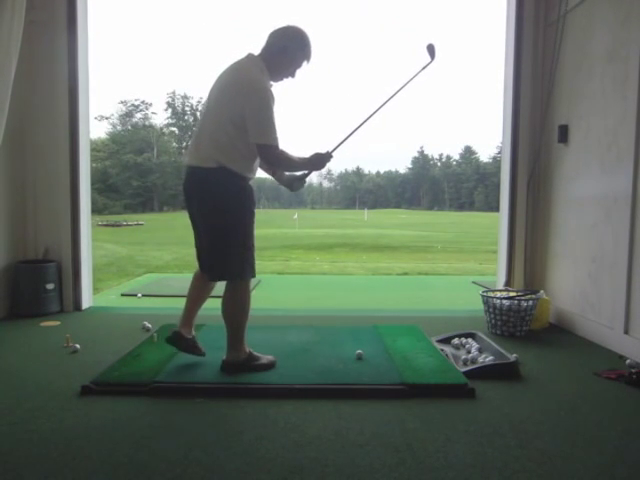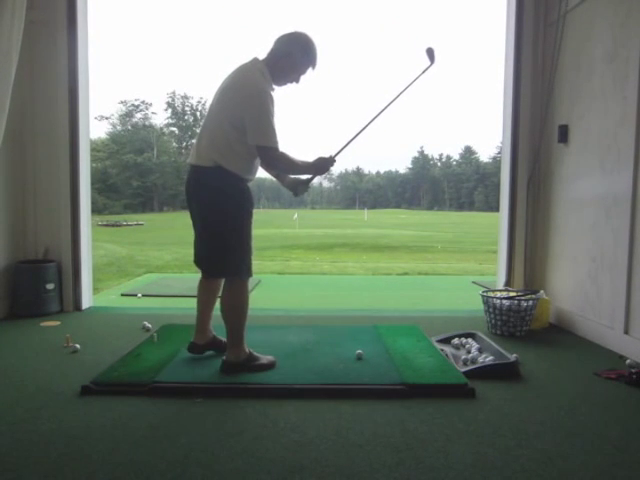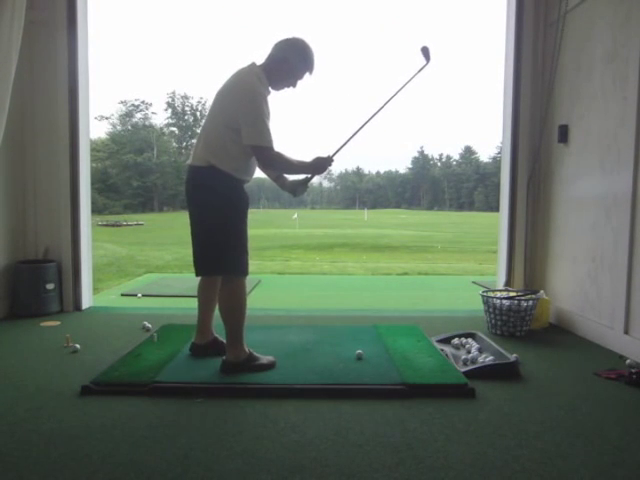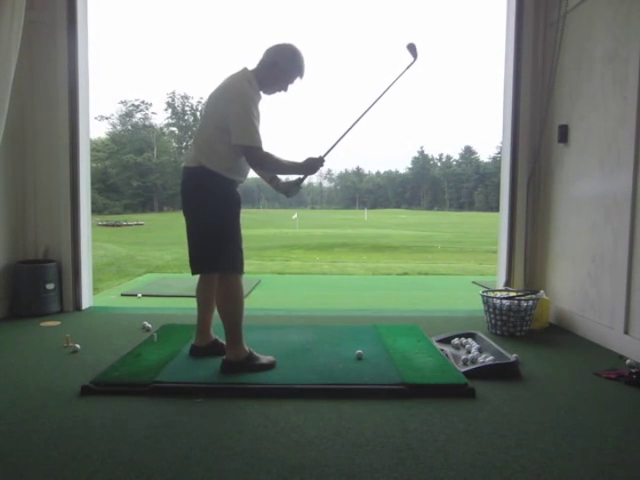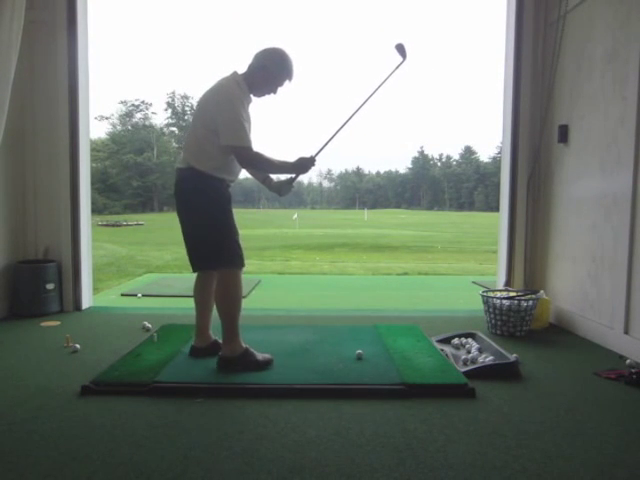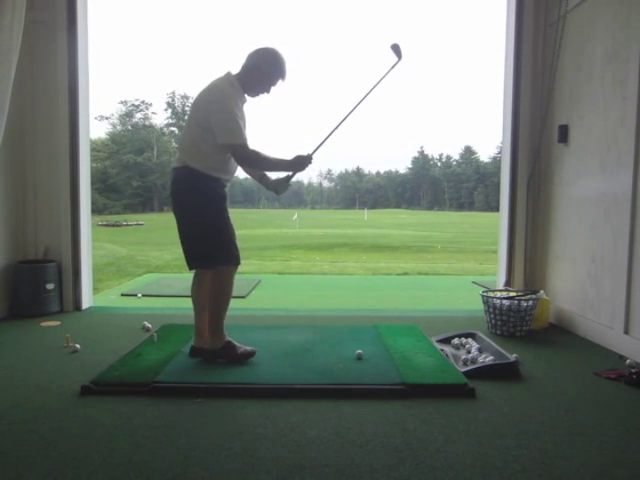
dt=0.2s
person 1, frame 1
left shoulder: (238, 72)
right shoulder: (257, 87)
right elbow: (270, 154)
left wrist: (283, 177)
right wrist: (309, 163)
left hip: (199, 178)
right hip: (224, 184)
left knee: (212, 262)
right knee: (238, 274)
left ankle: (185, 328)
right ankle: (236, 354)
person 1, frame 2
left shoulder: (247, 76)
right shoulder: (257, 89)
left elbow: (256, 150)
right elbow: (270, 156)
left wrist: (288, 181)
right wrist: (312, 168)
left hip: (205, 179)
right hip: (222, 184)
left knee: (215, 265)
right knee: (235, 272)
left ankle: (203, 334)
right ankle: (237, 354)
person 1, frame 3
left shoulder: (247, 81)
right shoulder: (252, 91)
left elbow: (256, 153)
right elbow: (265, 156)
left wrist: (285, 183)
right wrist: (310, 168)
left hip: (207, 181)
right hip: (218, 185)
left knee: (214, 267)
right knee: (232, 271)
left ankle: (204, 337)
right ankle: (236, 354)
person 1, frame 4
left shoulder: (241, 87)
right shoulder: (242, 93)
left elbow: (249, 155)
right elbow: (255, 157)
left wrist: (279, 183)
right wrist: (301, 168)
left hip: (205, 184)
right hip: (211, 186)
left knee: (213, 267)
right knee: (229, 270)
left ankle: (204, 339)
right ankle: (236, 352)
person 1, frame 5
left shoulder: (233, 92)
right shoulder: (229, 96)
left elbow: (242, 155)
right elbow: (245, 156)
left wrist: (272, 183)
right wrist: (293, 167)
left hip: (202, 186)
right hip: (202, 186)
left knee: (211, 266)
right knee: (228, 265)
left ankle: (203, 339)
right ankle: (233, 349)
person 1, frame 6
left shoulder: (229, 94)
right shoulder: (223, 96)
left elbow: (239, 155)
right elbow: (243, 155)
left wrist: (269, 182)
right wrist: (290, 165)
left hip: (199, 185)
right hip: (197, 186)
left knee: (208, 265)
right knee: (224, 262)
left ankle: (203, 339)
right ankle: (215, 340)
